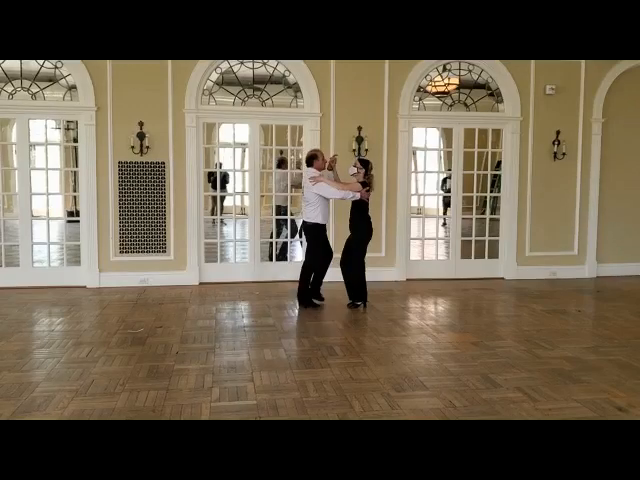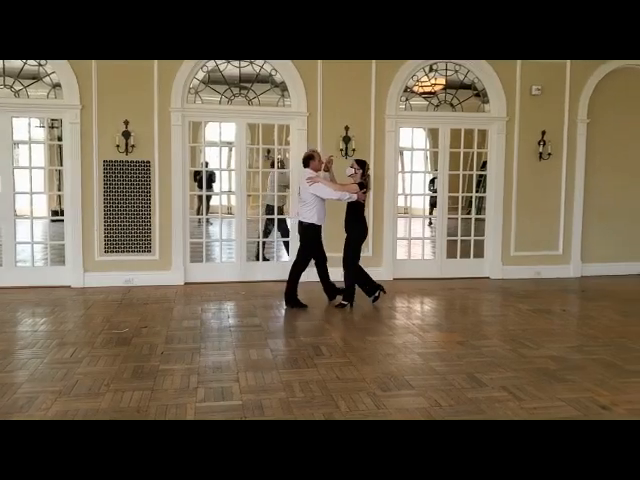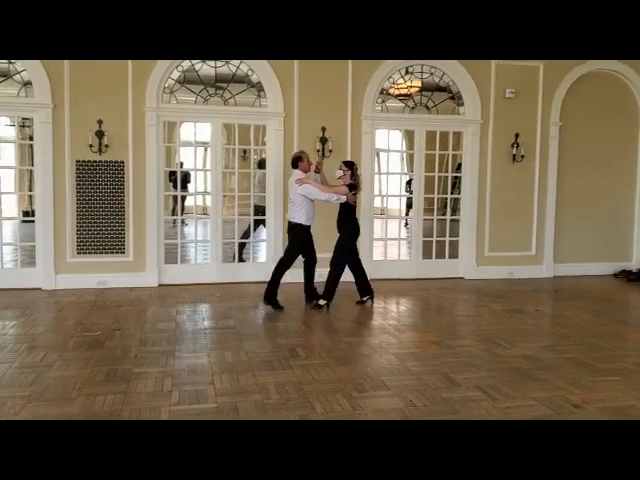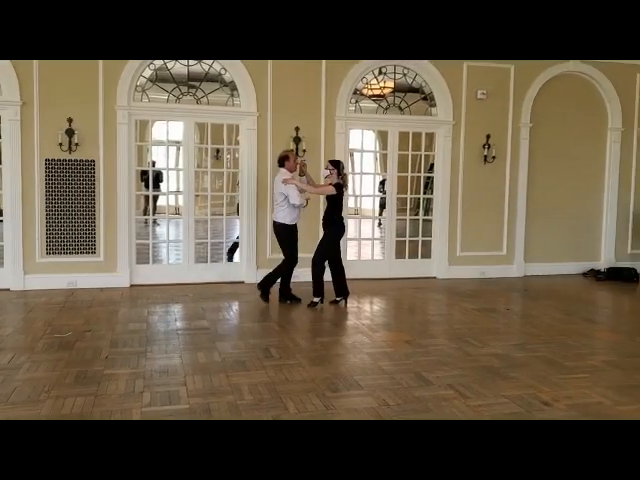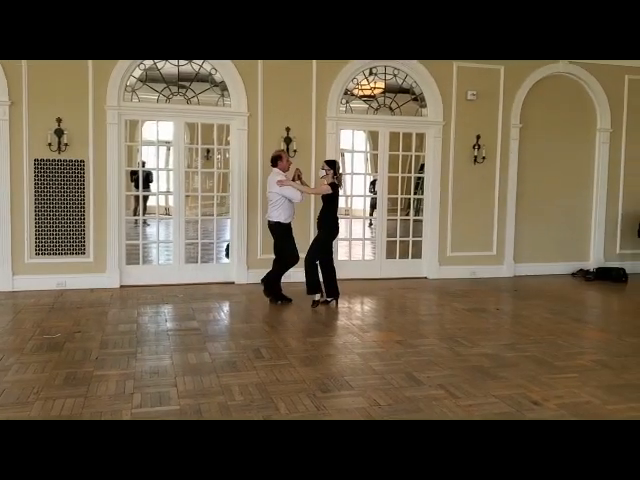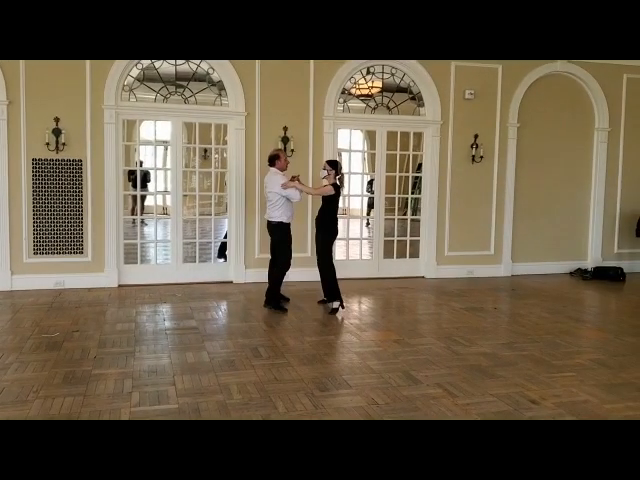
dt=0.3s
person 1, frame 1
left shoulder: (314, 177)
right shoulder: (314, 179)
left elbow: (331, 188)
right elbow: (336, 193)
left wrist: (331, 170)
right wrist: (359, 195)
left hip: (316, 225)
right hip: (314, 226)
left knee: (327, 255)
right knee: (312, 260)
left ankle: (314, 289)
right ankle: (304, 297)
person 1, frame 2
left shoulder: (311, 178)
right shoulder: (310, 179)
left elbow: (326, 189)
right elbow: (333, 194)
left wrist: (327, 171)
right wrist: (355, 196)
left hip: (311, 226)
right hip: (309, 226)
left knee: (321, 259)
right knee: (302, 261)
left ankle: (330, 290)
right ankle: (291, 297)
person 1, frame 3
left shoulder: (300, 179)
right shoulder: (299, 180)
left elbow: (316, 190)
right elbow: (321, 195)
left wrist: (318, 173)
right wrist: (344, 198)
left hip: (302, 227)
right hip: (298, 227)
left knee: (311, 259)
right knee: (288, 260)
left ankle: (310, 293)
right ankle: (270, 296)
person 1, frame 4
left shoulder: (285, 177)
right shoulder: (285, 179)
left elbow: (296, 191)
right elbow: (295, 200)
right wrist: (305, 202)
left hip: (287, 225)
right hip: (284, 225)
left knee: (290, 259)
right knee: (291, 260)
left ankle: (285, 293)
right ankle: (266, 284)
person 1, frame 5
left shoulder: (276, 177)
right shoulder: (278, 179)
left elbow: (287, 194)
right elbow: (297, 197)
left wrist: (294, 181)
right wrist: (295, 182)
left hip: (278, 223)
right hip: (280, 224)
left knee: (281, 257)
right knee: (292, 257)
left ankle: (275, 292)
right ankle: (269, 282)
person 1, frame 6
left shoulder: (271, 177)
right shoulder: (278, 178)
right elbow: (296, 196)
left hip: (274, 223)
right hip: (280, 225)
left knee: (277, 259)
right knee: (284, 262)
left ankle: (273, 294)
right ankle: (271, 298)
person 2, frame 1
left shoulder: (363, 185)
right shoulder: (357, 185)
left elbow: (342, 188)
right elbow: (340, 185)
left wrist: (322, 179)
left hip: (363, 230)
right hip: (357, 230)
left knee: (355, 263)
right knee: (346, 262)
left ankle: (360, 299)
right ankle: (356, 296)
person 2, frame 2
left shoulder: (359, 186)
right shoulder: (354, 185)
left elbow: (339, 189)
right elbow: (337, 187)
left wrist: (320, 180)
left hip: (357, 230)
right hip: (354, 230)
left knee: (349, 263)
right knee: (350, 263)
left ankle: (347, 299)
right ankle: (374, 289)
person 2, frame 3
left shoulder: (350, 187)
right shoulder: (347, 187)
left elbow: (328, 190)
right elbow: (328, 188)
left wrist: (309, 181)
left hip: (349, 230)
right hip: (348, 230)
left knee: (336, 263)
right knee: (354, 263)
left ankle: (326, 299)
right ankle: (367, 294)
person 2, frame 4
left shoulder: (336, 187)
right shoulder: (331, 185)
left elbow: (314, 191)
right elbow: (315, 186)
left wrist: (295, 182)
right wrist: (305, 172)
left hip: (334, 228)
right hip: (333, 228)
left knee: (318, 260)
right knee: (334, 261)
left ankle: (318, 296)
right ankle: (342, 294)
person 2, frame 5
left shoulder: (332, 187)
right shoulder: (328, 187)
left elbow: (310, 191)
right elbow: (311, 190)
left wrist: (291, 183)
right wrist: (300, 179)
left hip: (329, 228)
right hip: (326, 228)
left knee: (310, 259)
right knee: (326, 261)
left ankle: (317, 293)
right ankle: (332, 295)
person 2, frame 6
left shoulder: (334, 187)
right shoulder: (327, 187)
left elbow: (314, 192)
right elbow: (313, 191)
left wrist: (294, 185)
right wrist: (299, 183)
left hip: (328, 229)
right hip: (323, 228)
left knee: (325, 263)
right knee: (324, 262)
left ankle: (336, 300)
right ankle: (329, 296)
